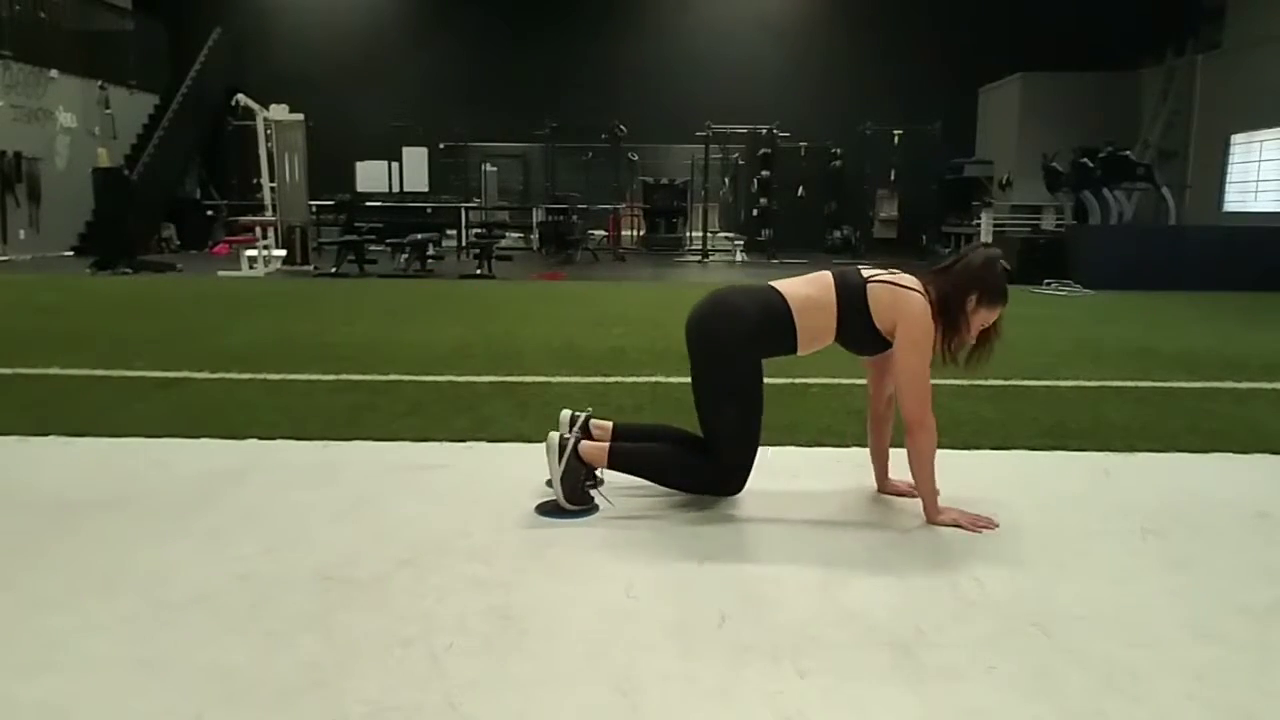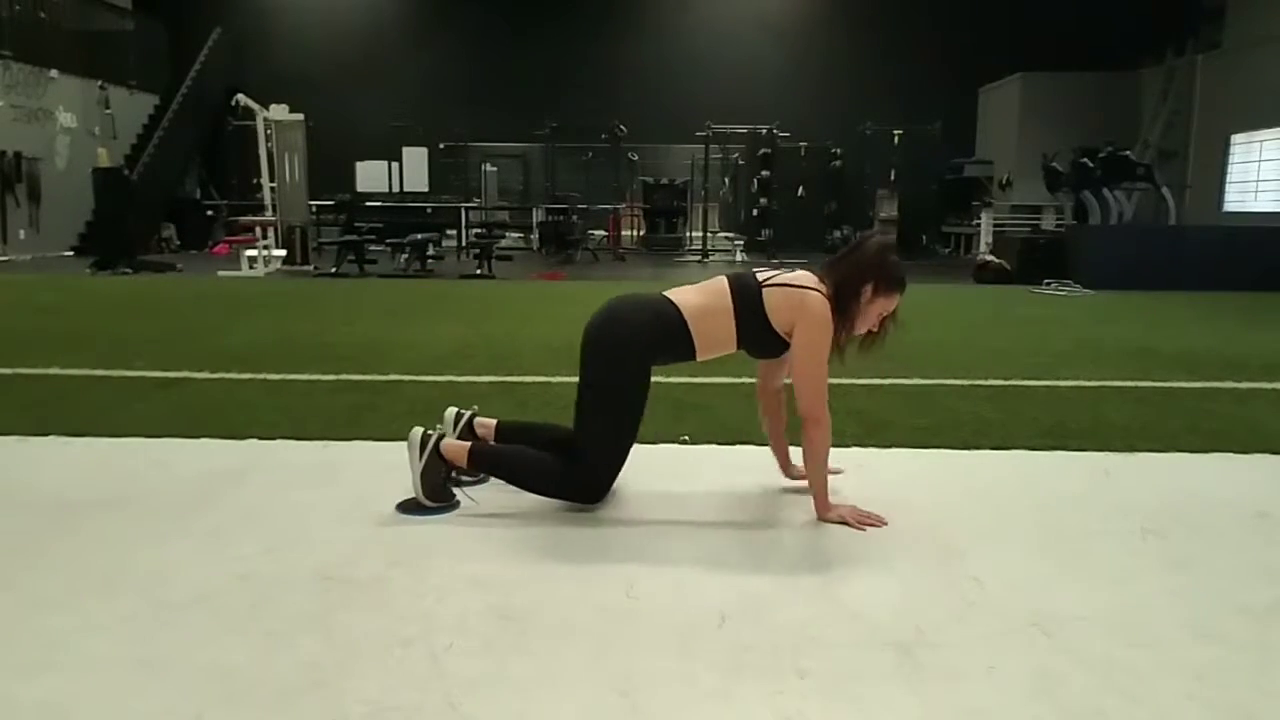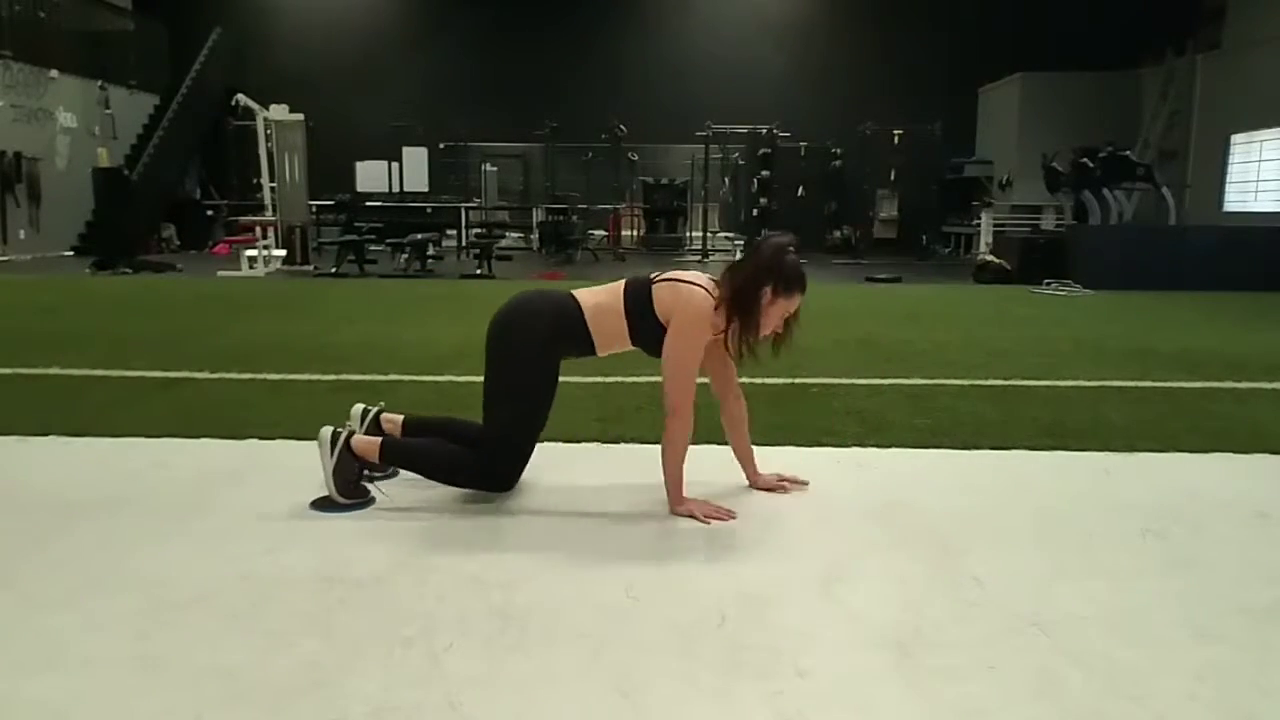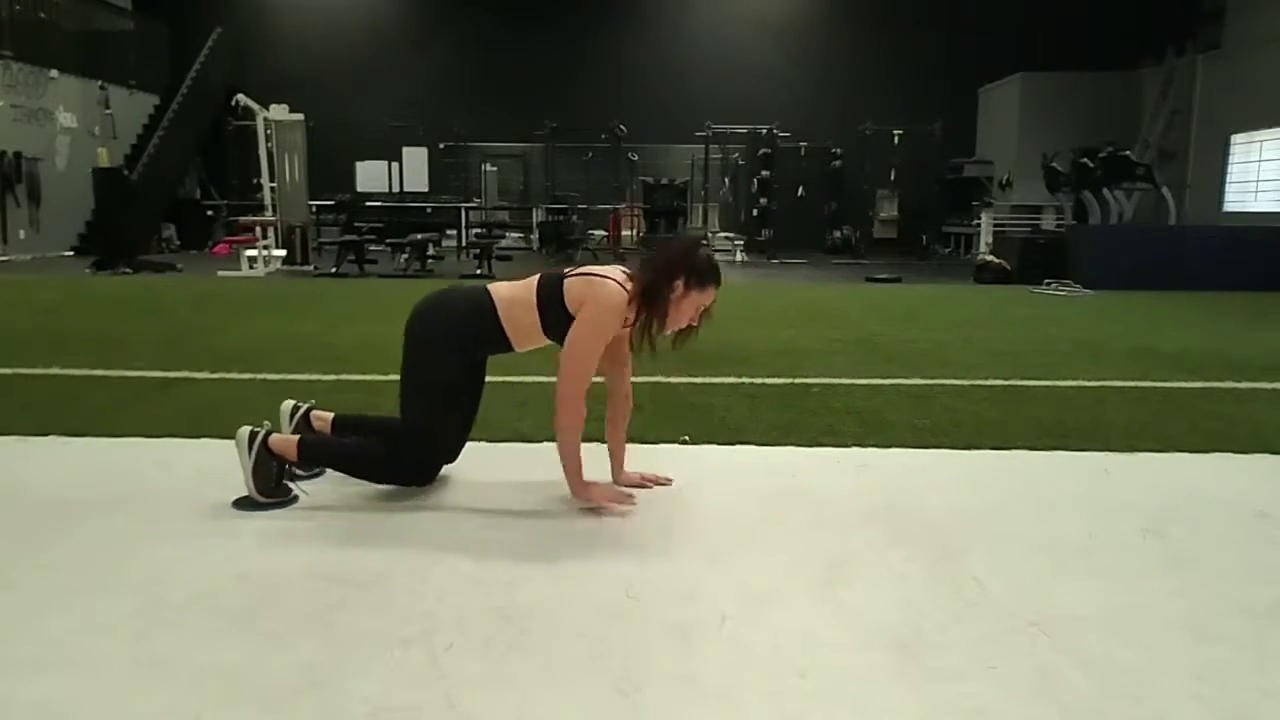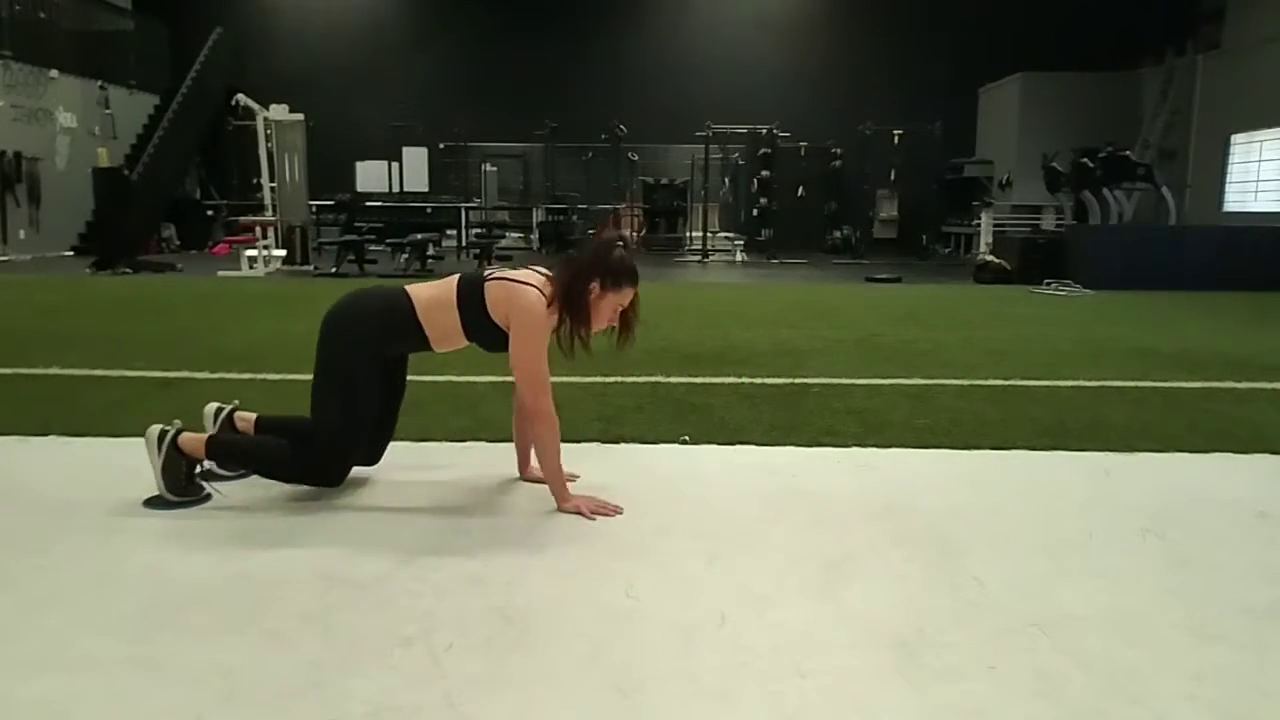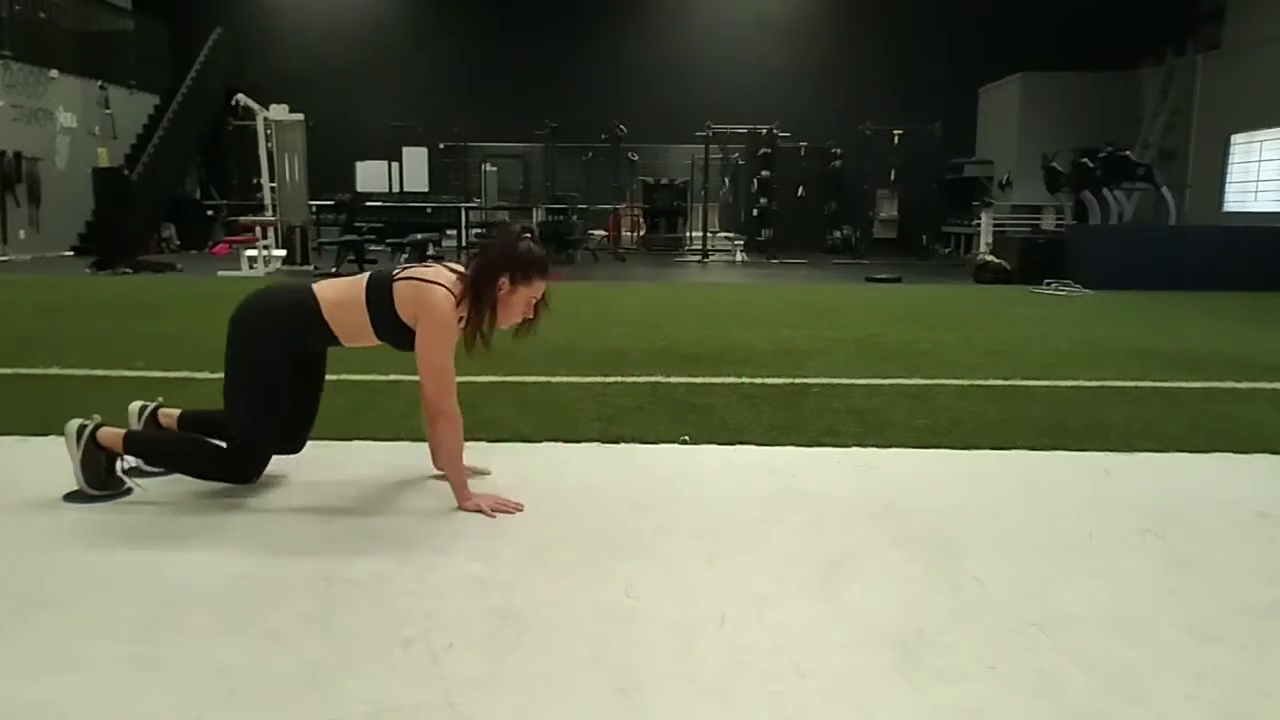
dt=0.4s
person 1, frame 1
left shoulder: (897, 299)
right shoulder: (916, 312)
left elbow: (883, 397)
right elbow: (918, 422)
left wrist: (884, 479)
right wrist: (932, 508)
left hip: (727, 318)
right hip: (730, 329)
left knee: (723, 451)
right knee: (726, 474)
left ankle: (590, 428)
right ankle: (582, 451)
person 1, frame 2
left shoulder: (801, 295)
right shoulder: (816, 309)
left elbow: (771, 389)
right elbow: (813, 415)
left wrist: (787, 464)
right wrist: (824, 505)
left hip: (626, 327)
right hip: (628, 340)
left knee: (592, 450)
right knee: (589, 483)
left ankle: (474, 426)
right ankle: (445, 449)
person 1, frame 3
left shoulder: (716, 301)
right shoulder: (697, 307)
left elbow: (728, 394)
right elbow: (678, 412)
left wrist: (753, 474)
right wrist: (677, 498)
left hip: (540, 328)
right hip: (528, 332)
left knee: (505, 445)
right knee: (497, 472)
left ankle: (382, 423)
right ankle: (355, 446)
person 1, frame 4
left shoulder: (625, 293)
right shoulder: (609, 299)
left elbow: (617, 389)
right elbow: (569, 400)
left wrist: (618, 471)
right wrist: (579, 484)
left hip: (464, 330)
right hip: (444, 328)
left knee: (440, 446)
right knee: (417, 467)
left ankle: (313, 422)
right ankle: (271, 445)
person 1, frame 5
left shoulder: (546, 292)
right shoulder: (531, 305)
left elbow: (528, 391)
right elbow: (537, 407)
left wrist: (527, 465)
right wrist: (563, 495)
left hip: (383, 331)
right hip: (361, 328)
left knee: (366, 448)
right knee: (327, 465)
left ankle: (237, 422)
right ankle: (182, 443)
person 1, frame 6
left shoulder: (463, 288)
right shoulder: (439, 301)
left elbow: (444, 395)
right elbow: (440, 408)
left wrist: (448, 460)
right wrist: (464, 494)
left hip: (299, 329)
right hip: (268, 326)
left knee: (286, 439)
right knee: (243, 464)
left ankle: (160, 419)
right ankle: (99, 439)
